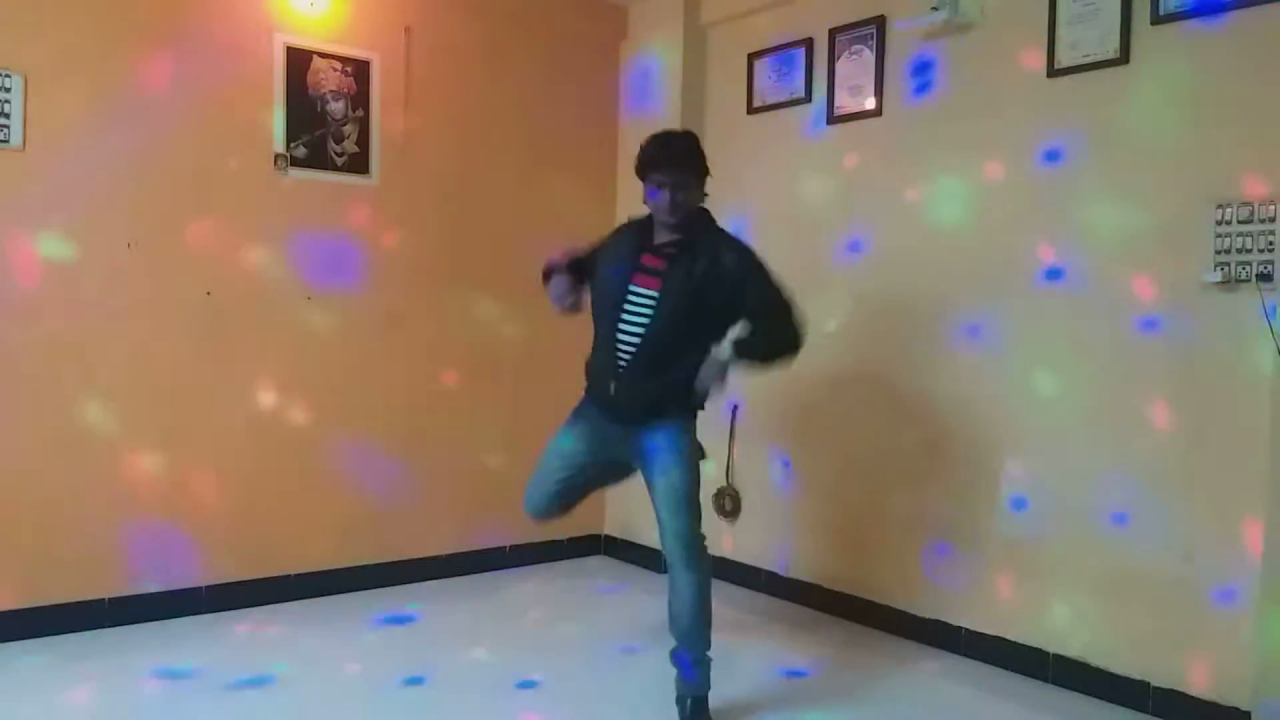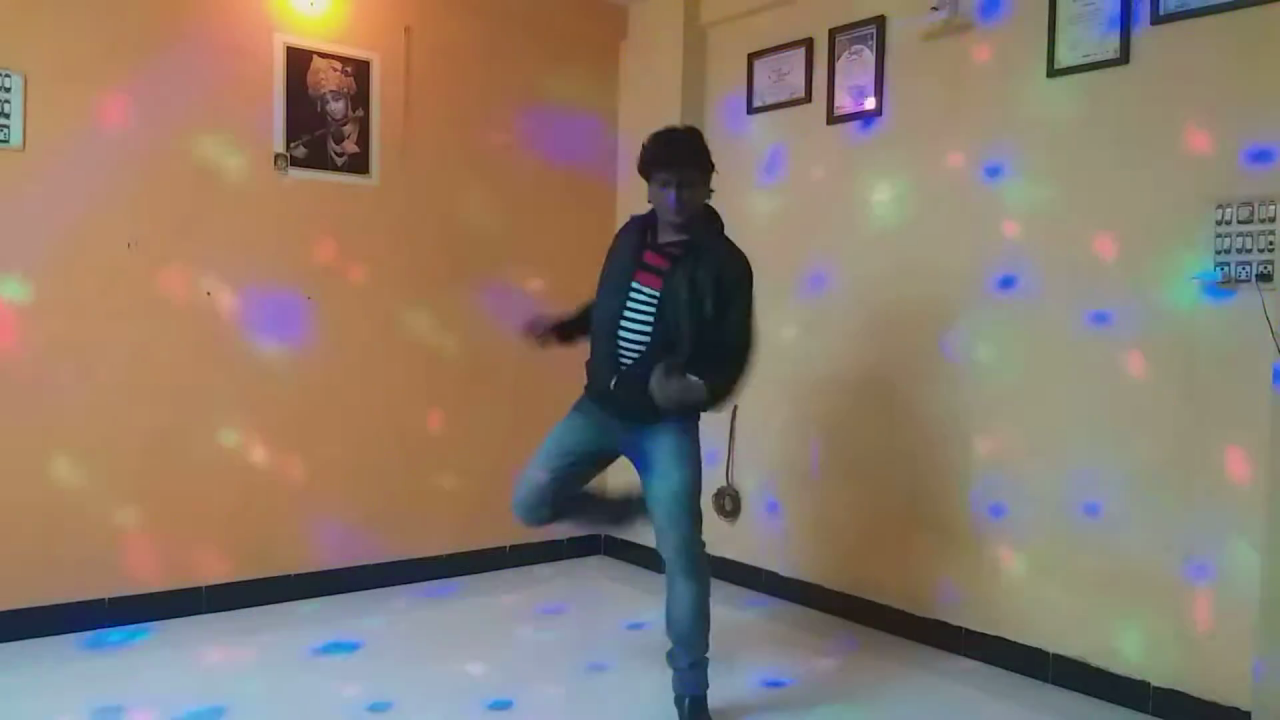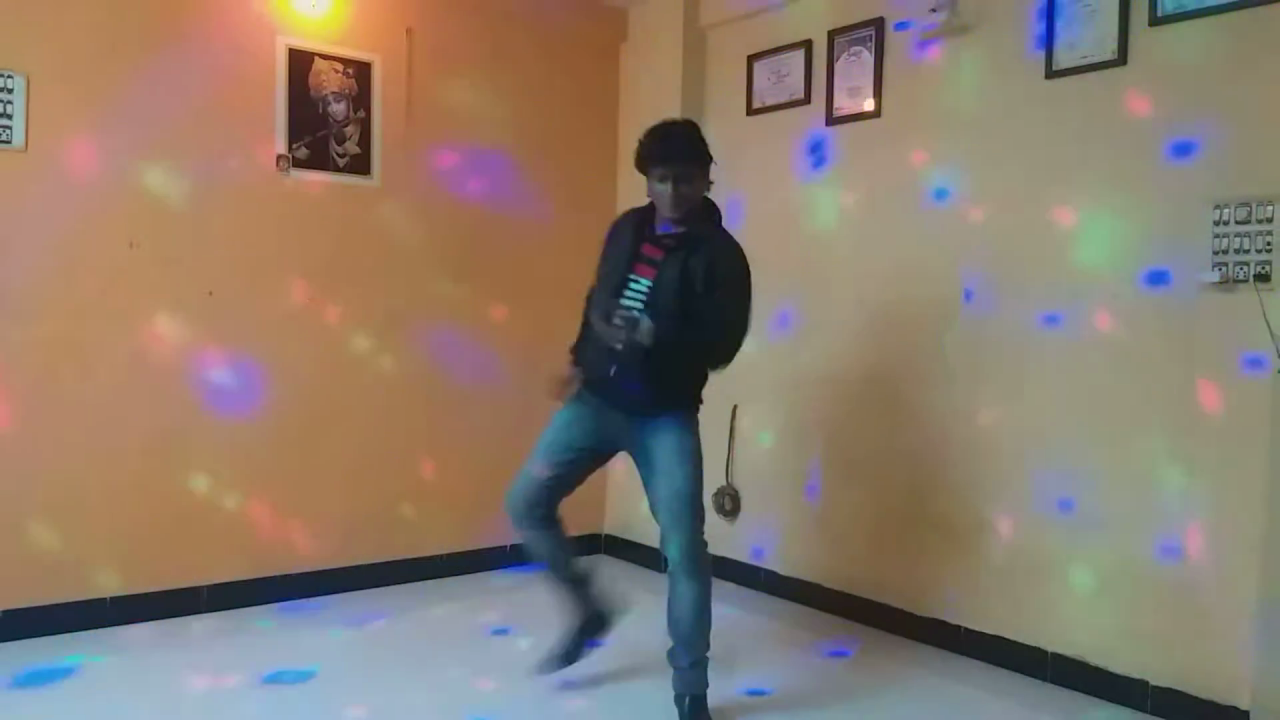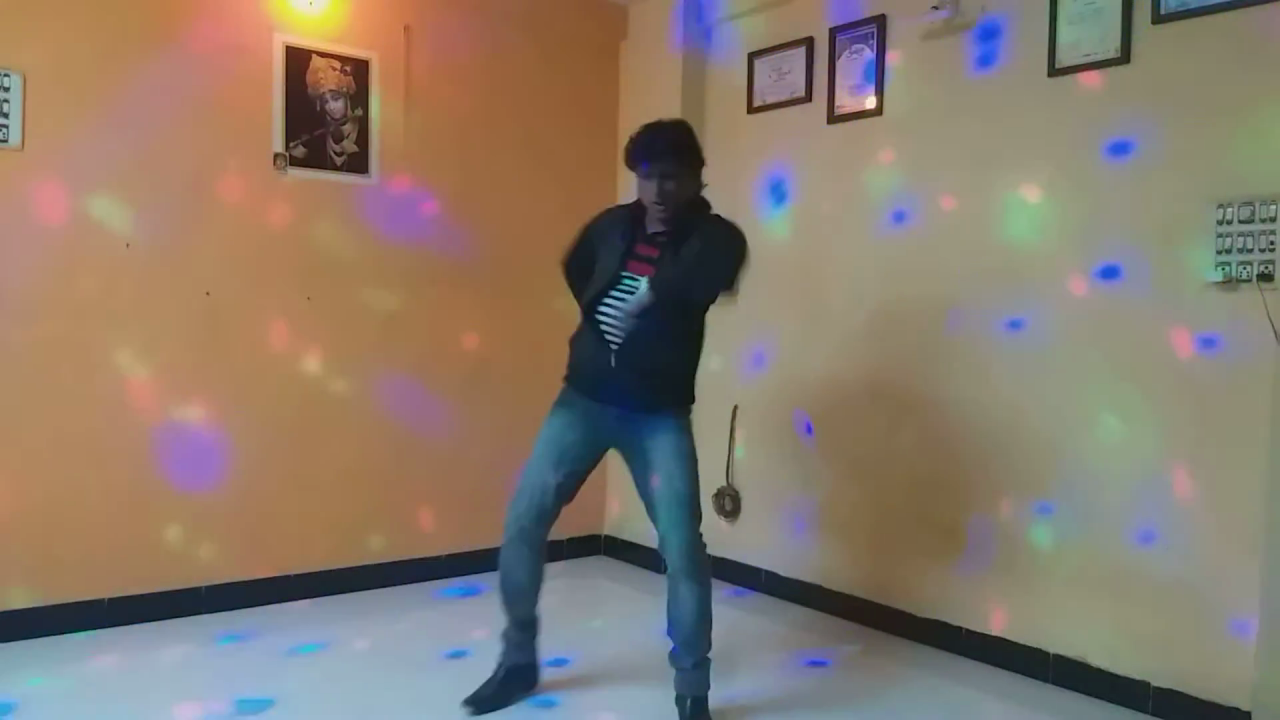
dt=0.1s
person 1, frame 1
left shoulder: (725, 259)
right shoulder: (628, 238)
left elbow: (782, 333)
right elbow: (578, 266)
left wrist: (737, 343)
right wrist: (558, 275)
left hip: (665, 421)
right hip: (602, 408)
left knee: (681, 550)
right knee: (542, 503)
right ankle: (622, 470)
person 1, frame 2
left shoulder: (724, 264)
right shoulder: (632, 235)
left elbow: (729, 360)
left wrist: (696, 386)
right wrist: (560, 328)
left hip: (667, 421)
right hip: (599, 406)
left knee: (681, 551)
right knee: (532, 504)
right ankle: (631, 507)
person 1, frame 3
left shoulder: (720, 253)
right shoulder: (626, 230)
left elbow: (721, 344)
left wrist: (651, 334)
right wrist: (580, 358)
left hip: (666, 416)
right hip: (595, 400)
left knee: (682, 549)
right knee: (524, 503)
right ankle: (588, 608)
person 1, frame 4
left shoulder: (715, 239)
right shoulder: (612, 226)
left elbow: (711, 280)
right elbow: (576, 267)
left wrist: (651, 295)
left hip: (658, 414)
right hip: (584, 401)
left knee: (683, 550)
right knee: (523, 524)
right ankle: (518, 661)
